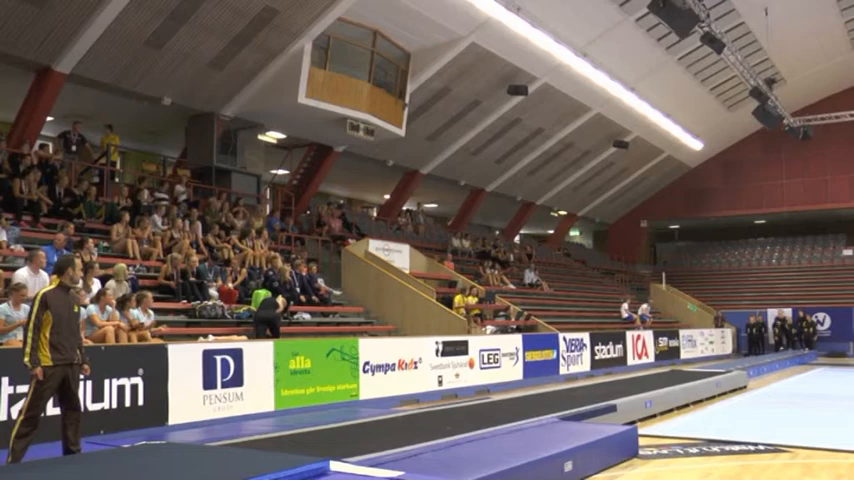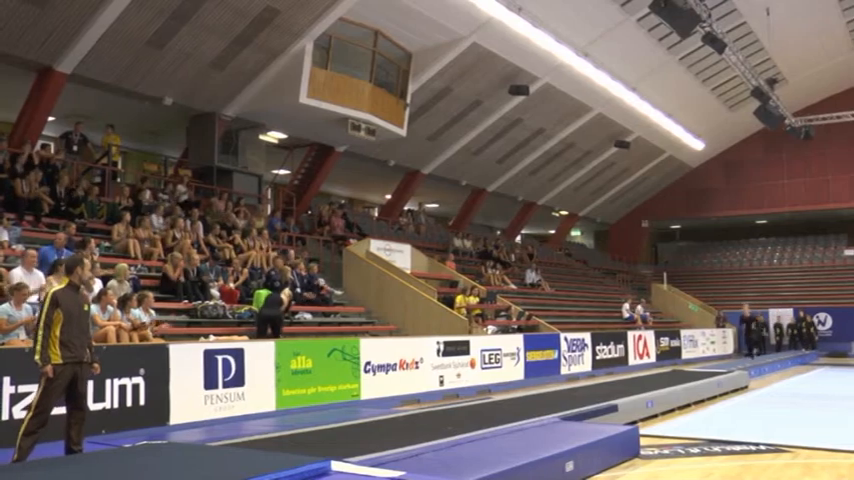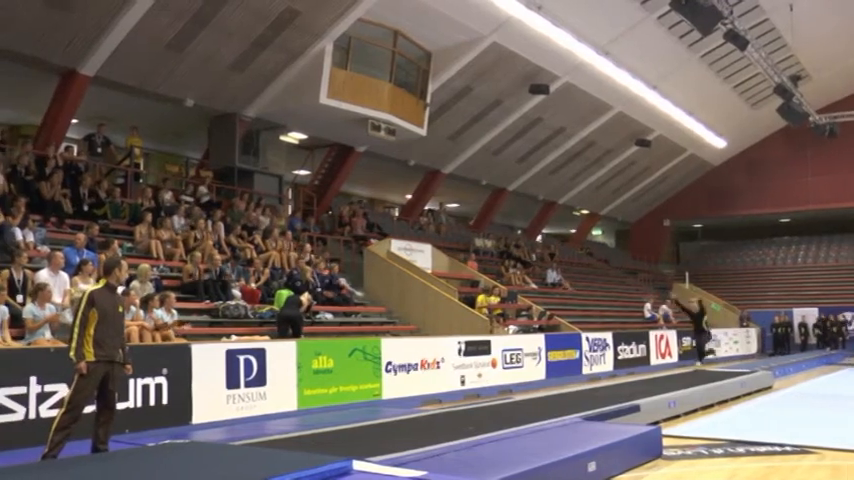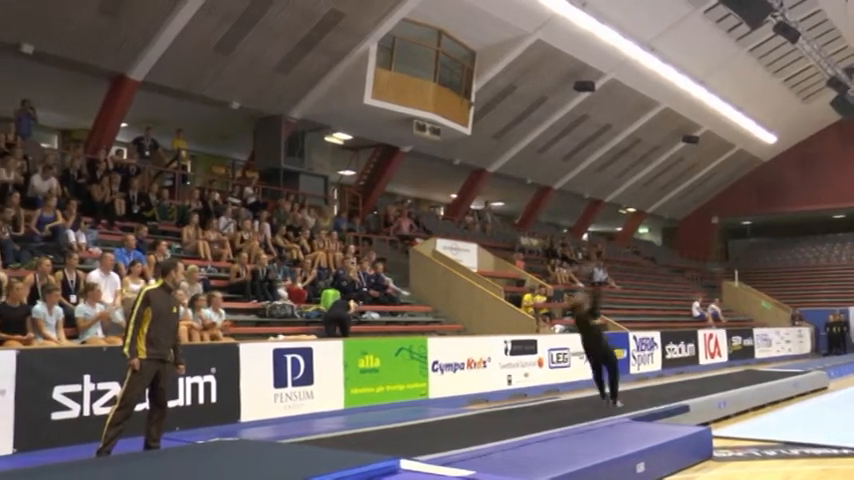
dt=1s
person 1, frame 1
left shoulder: (73, 299)
right shoulder: (46, 296)
right elbow: (32, 329)
left wrist: (83, 360)
right wrist: (33, 362)
left hip: (71, 365)
right hip: (49, 365)
left knee: (73, 411)
right knee: (31, 413)
left ankle: (73, 453)
right ankle: (14, 459)
person 1, frame 2
left shoulder: (83, 299)
right shoulder: (56, 295)
right elbow: (42, 328)
left wrist: (92, 359)
right wrist: (43, 361)
left hip: (81, 363)
right hip: (59, 363)
left knee: (78, 410)
right knee: (40, 411)
left ankle: (74, 452)
right ankle: (19, 457)
person 1, frame 3
left shoulder: (118, 300)
right shoulder: (93, 294)
right elbow: (78, 326)
left wrist: (126, 359)
right wrist: (78, 357)
left hip: (113, 362)
right hip: (92, 361)
left knee: (107, 408)
right knee: (73, 407)
left ankle: (100, 449)
right ankle: (51, 453)
person 1, frame 4
left shoulder: (174, 301)
right shoulder: (149, 293)
right elbow: (133, 323)
left wrist: (178, 360)
right wrist: (131, 354)
left hip: (164, 361)
right hip: (144, 359)
left knee: (160, 406)
right knee: (126, 403)
left ankle: (152, 446)
right ankle: (104, 449)
